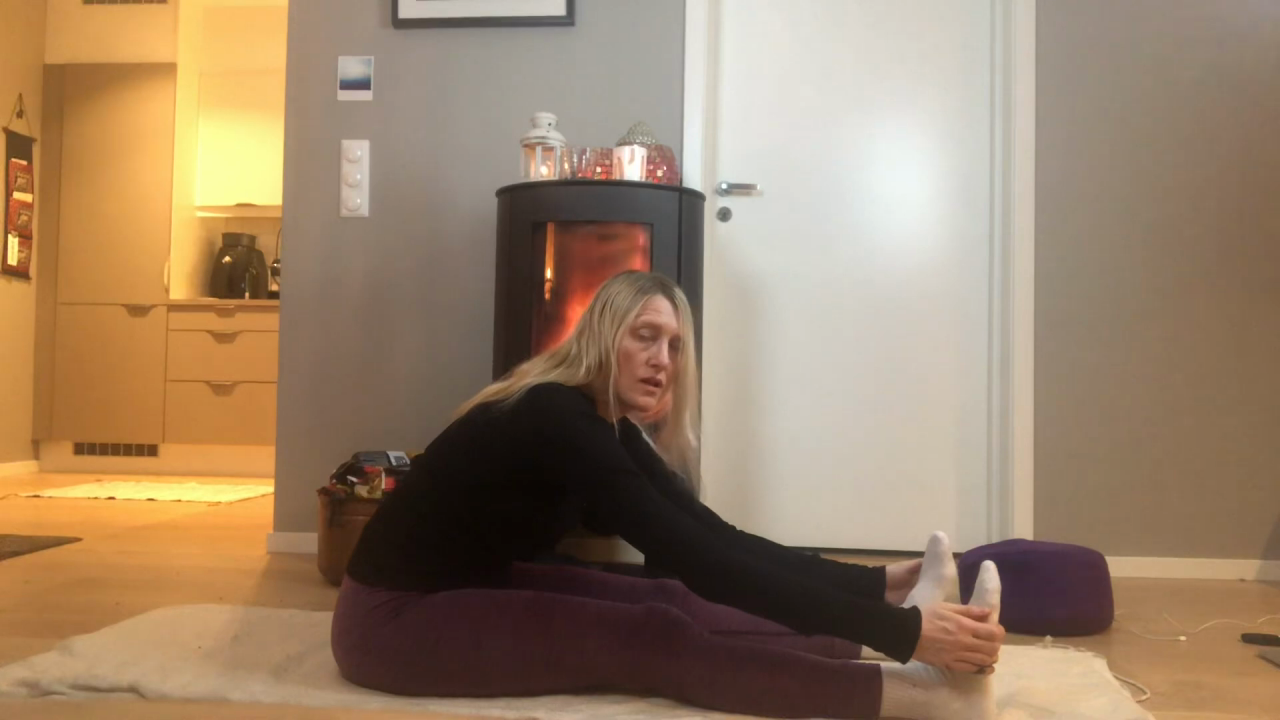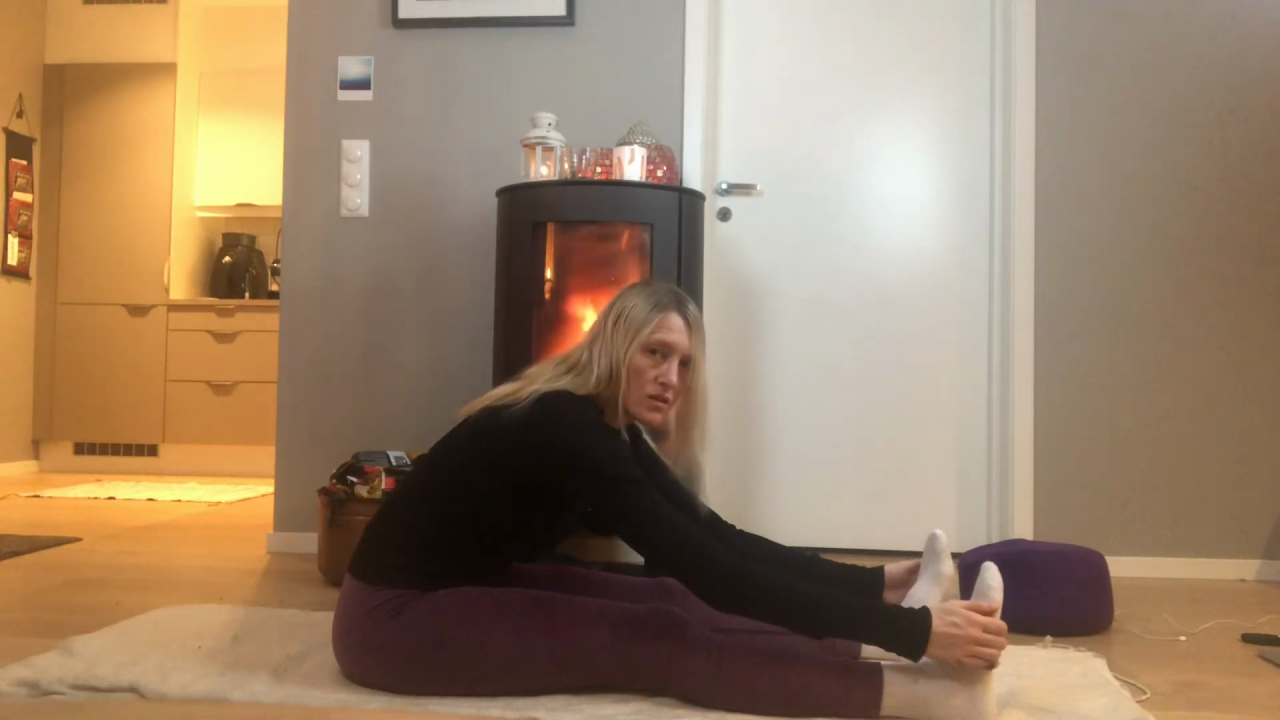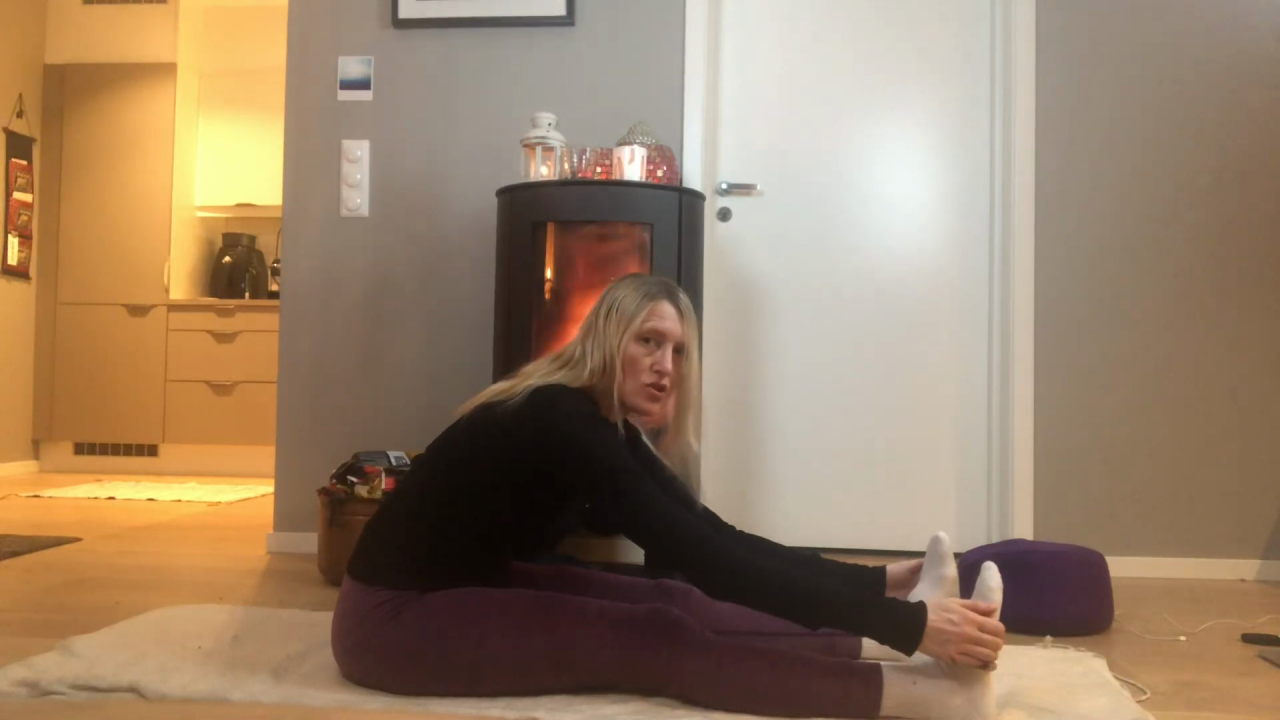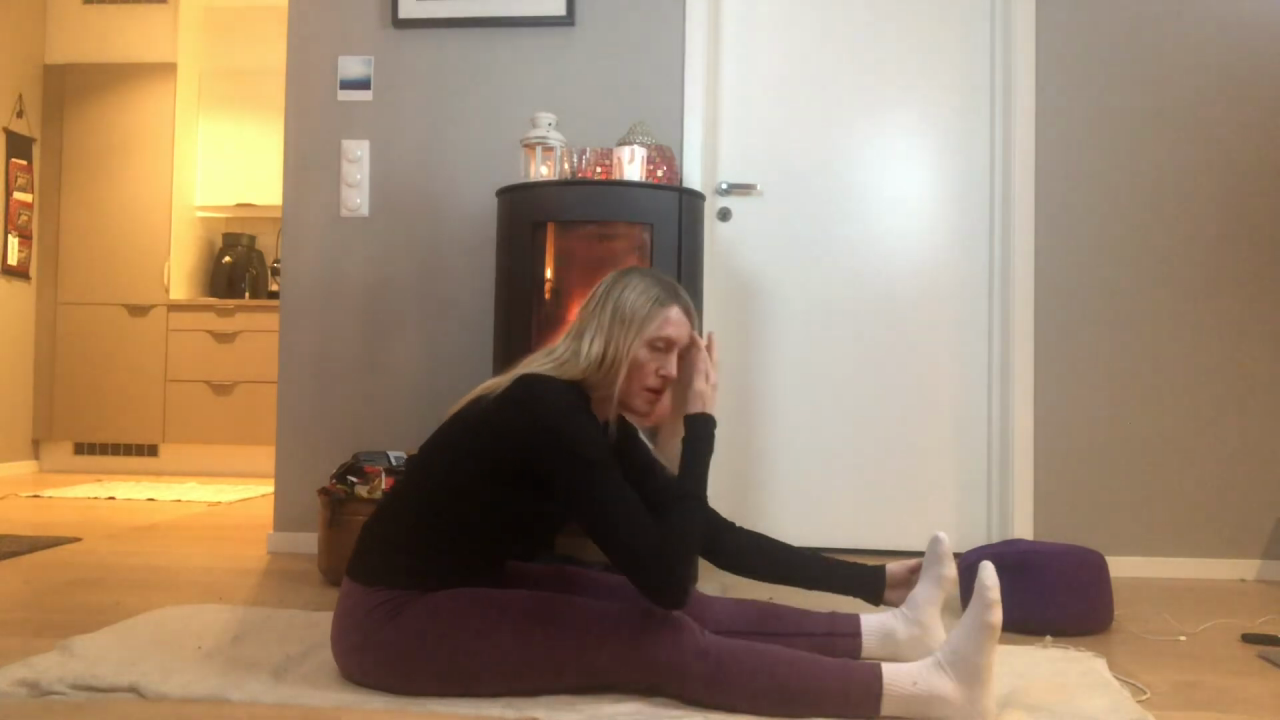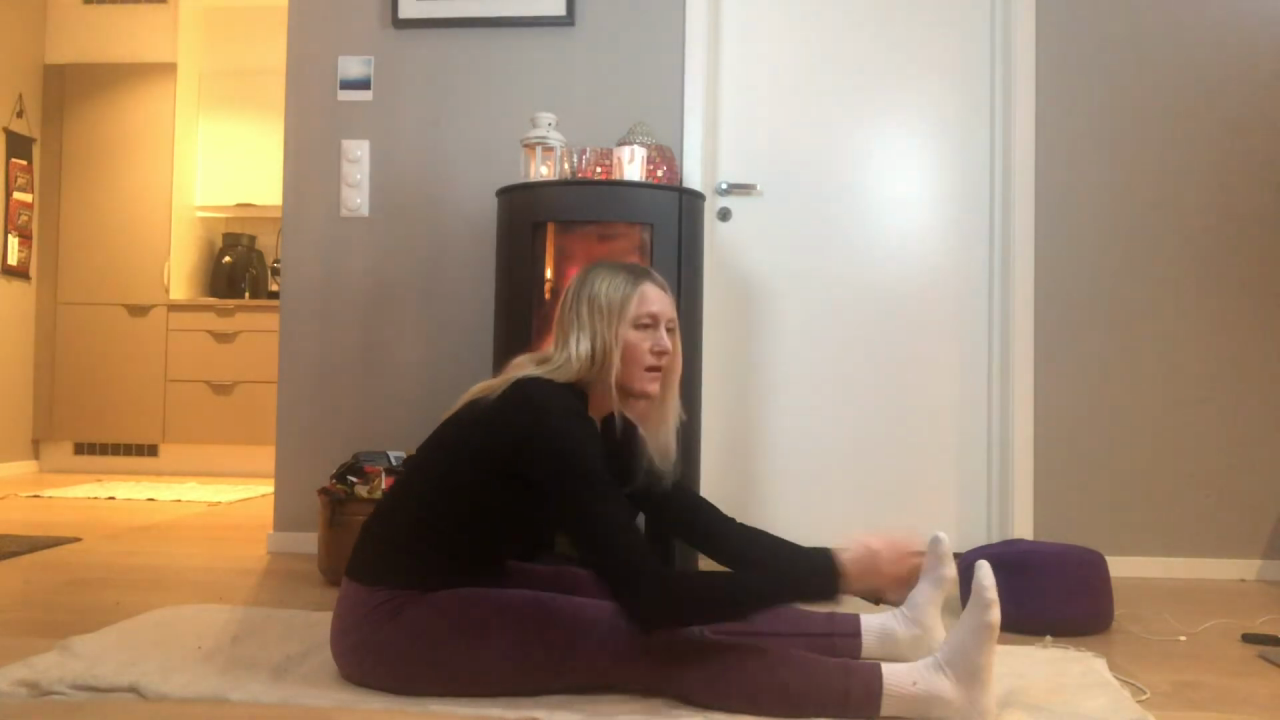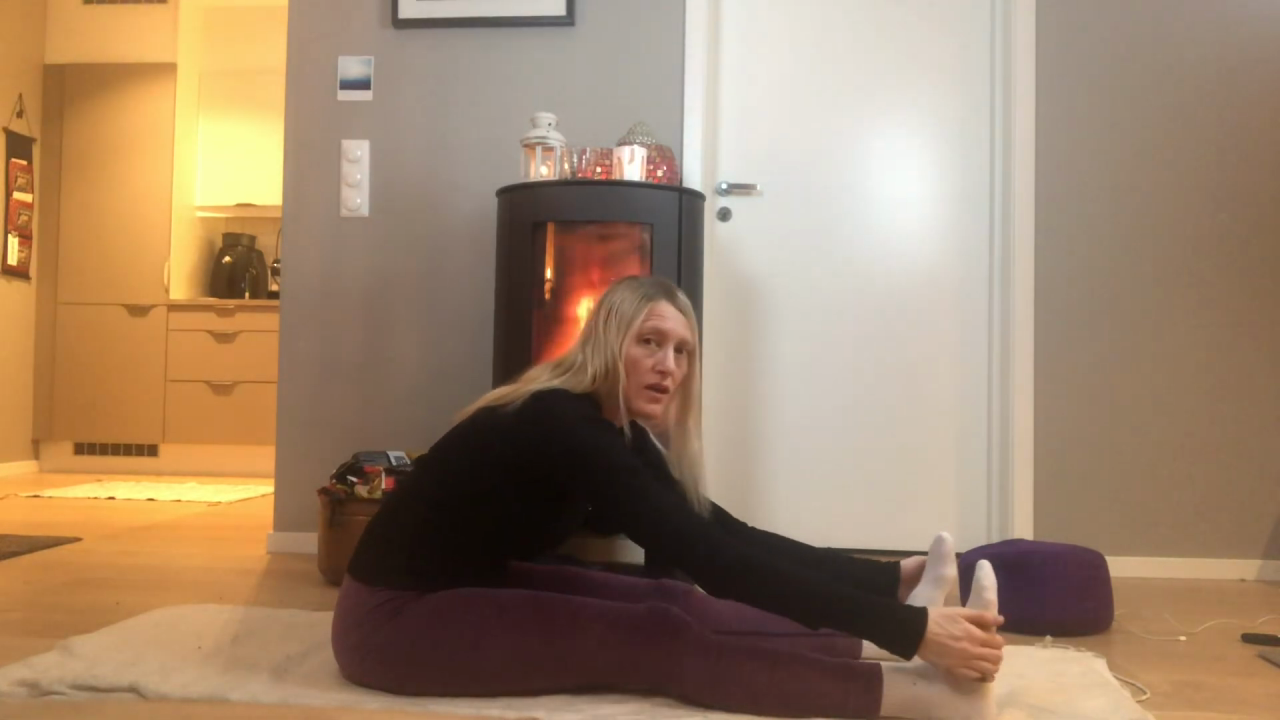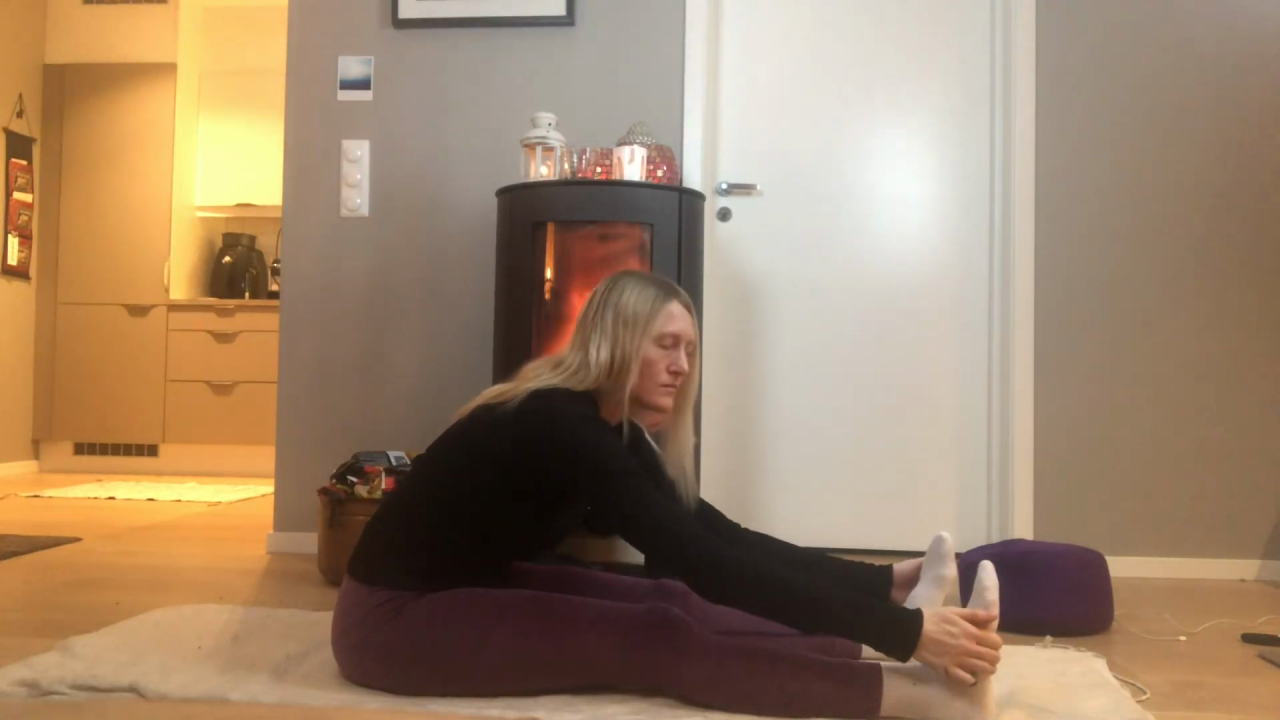
dt=0.7s
person 1, frame 1
left shoulder: (610, 427)
right shoulder: (558, 421)
left elbow: (720, 541)
right elbow: (704, 568)
left wrist: (879, 586)
right wrist: (901, 635)
left hip: (475, 590)
right hip: (397, 620)
left knee: (667, 605)
right knee: (653, 640)
person 1, frame 2
left shoulder: (612, 428)
right shoulder: (566, 428)
left elbow: (722, 542)
right elbow: (717, 579)
left wrist: (876, 585)
right wrist: (913, 635)
left hip: (472, 588)
right hip: (396, 617)
left knee: (668, 604)
right knee: (657, 639)
left ankle: (890, 612)
person 1, frame 3
left shoulder: (610, 427)
right shoulder: (562, 422)
left elbow: (721, 541)
right elbow: (713, 569)
left wrist: (878, 584)
right wrist: (908, 626)
left hip: (475, 589)
right hip: (396, 619)
left knee: (671, 606)
right knee: (658, 639)
left ankle: (902, 665)
person 1, frame 4
left shoulder: (605, 426)
right shoulder: (548, 411)
left elbow: (717, 541)
right elbow: (666, 576)
left wrist: (873, 580)
right wrist: (700, 424)
left hip: (474, 590)
right hip: (396, 620)
left knee: (676, 612)
right knee: (661, 640)
left ankle: (890, 630)
person 1, frame 5
left shoulder: (607, 426)
right shoulder: (546, 416)
left elbow: (715, 533)
right elbow: (645, 601)
left wrist: (863, 576)
right wrist: (834, 576)
left hip: (473, 591)
right hip: (396, 620)
left knee: (670, 617)
right knee: (657, 642)
left ankle: (893, 638)
person 1, frame 6
left shoulder: (619, 431)
right shoulder: (564, 426)
left elbow: (733, 537)
right elbow: (718, 565)
left wrist: (892, 580)
right wrist: (910, 631)
left hip: (473, 588)
right hip: (397, 619)
left knee: (671, 605)
right knee: (657, 638)
person 1, frame 7
left shoulder: (613, 428)
right shoulder: (562, 425)
left elbow: (726, 540)
right elbow: (711, 570)
left wrist: (884, 583)
right wrist: (902, 634)
left hip: (475, 589)
right hip: (397, 620)
left knee: (670, 605)
right knee: (657, 638)
